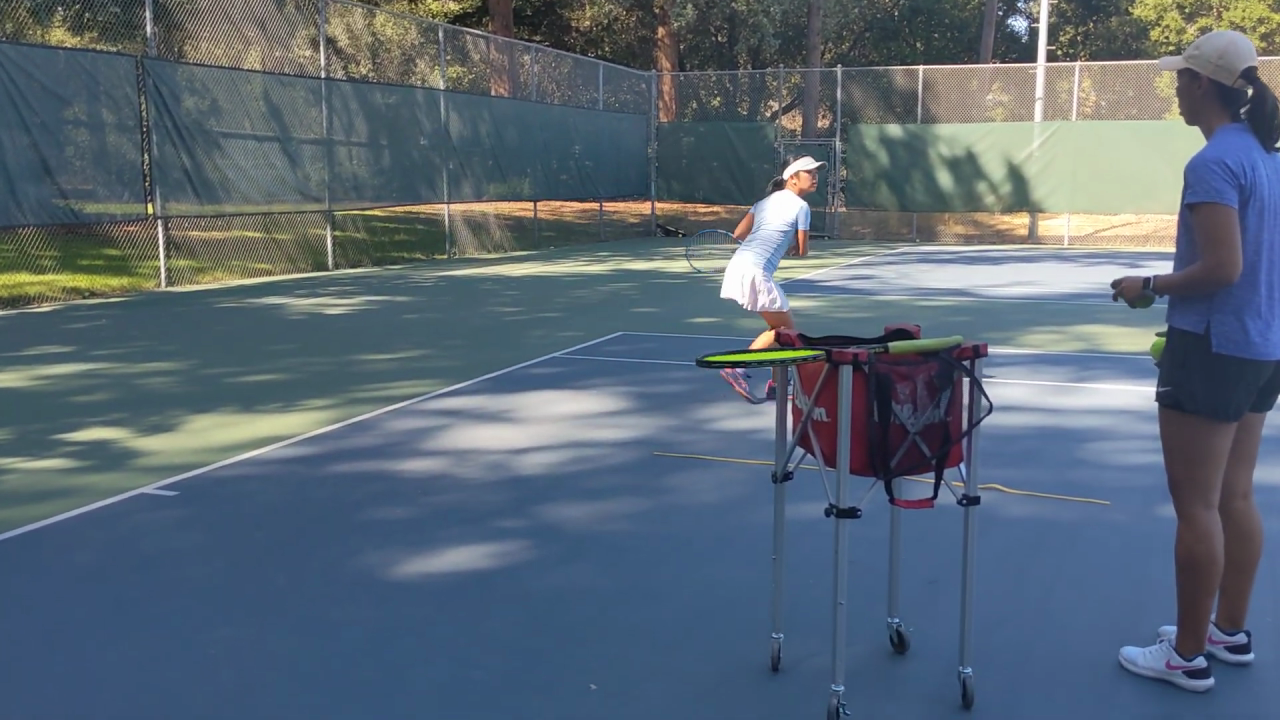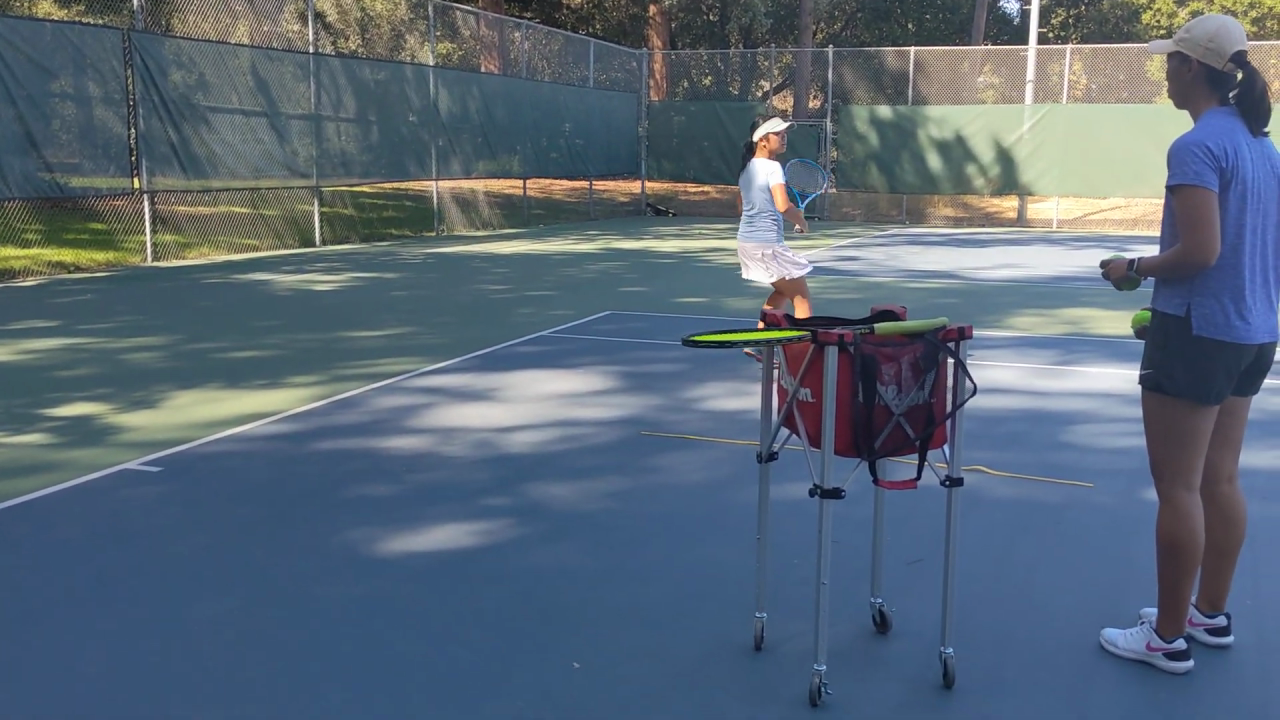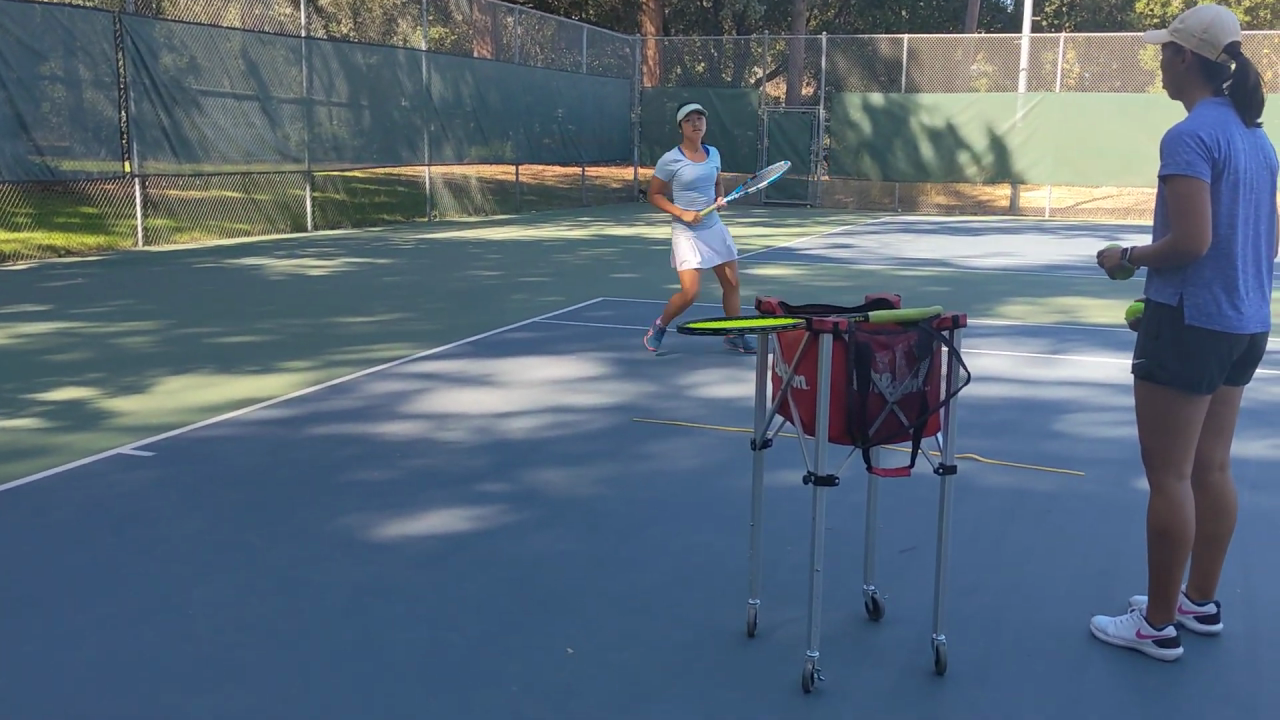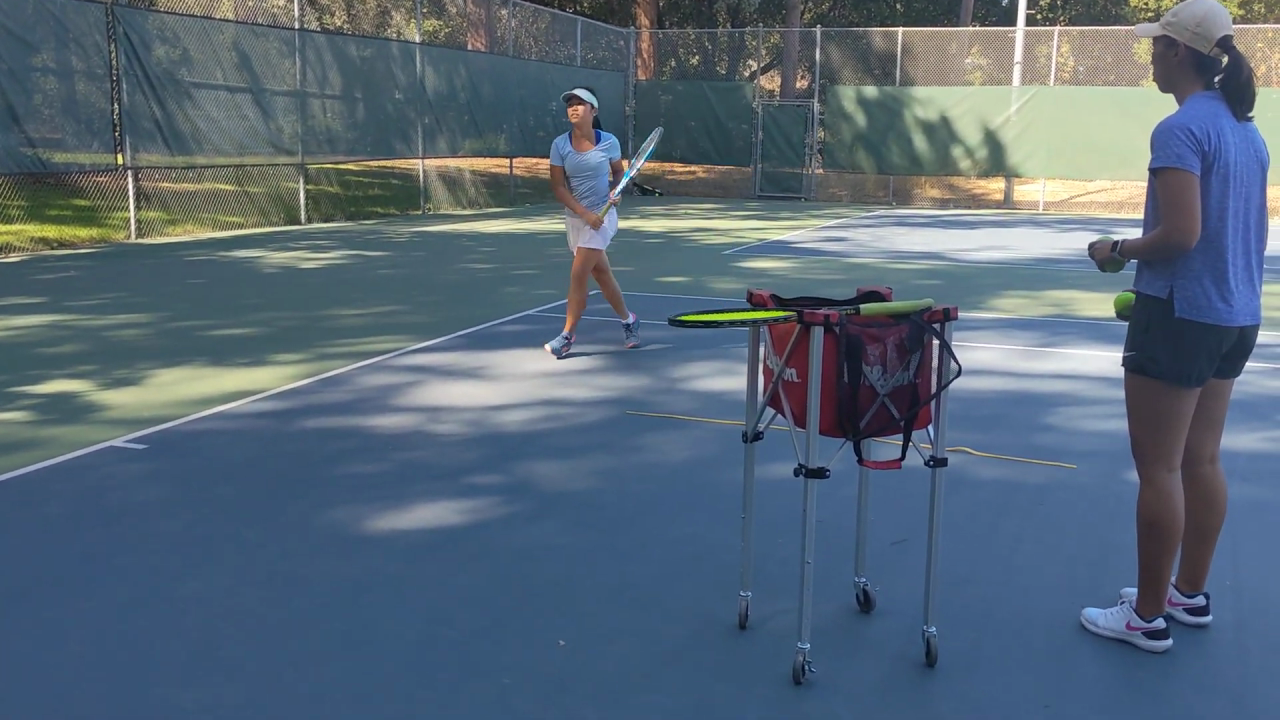
dt=0.4s
person 1, frame 1
left shoulder: (1213, 163)
left elbow: (1220, 268)
left wrist: (1148, 286)
left hip: (1213, 351)
left knee: (1196, 505)
left ankle: (1188, 655)
person 1, frame 2
left shoulder: (1197, 146)
left elbow: (1201, 251)
left wrist: (1132, 267)
left hip: (1195, 332)
left knee: (1178, 488)
right knee: (1220, 481)
left ankle: (1169, 637)
right ankle: (1211, 613)
person 1, frame 3
left shoulder: (1189, 137)
left elbow: (1191, 242)
left wrist: (1126, 256)
left hip: (1188, 322)
left knee: (1169, 477)
right knee: (1212, 470)
left ankle: (1159, 624)
right ankle: (1200, 601)
person 1, frame 4
left shoulder: (1180, 129)
right shoulder: (1246, 130)
left elbow: (1181, 233)
right elbow: (1258, 232)
left wrist: (1116, 249)
left hip: (1178, 314)
right hip: (1236, 316)
left knee: (1159, 468)
right knee: (1202, 462)
left ankle: (1149, 615)
right ankle: (1190, 593)
person 2, frame 1
left shoulder: (765, 200)
right shoulder: (800, 206)
left elbow: (739, 234)
right elbow: (801, 250)
right wrist: (790, 248)
left hip: (739, 266)
right hip: (754, 272)
left knee: (782, 326)
right knee: (787, 329)
left ankle: (775, 384)
right ankle: (737, 368)
person 2, frame 2
left shoulder: (748, 167)
right shoulder: (772, 167)
right elbow: (784, 206)
left wrist: (767, 220)
right wrist: (801, 220)
left hip: (748, 242)
right hip: (767, 245)
left knee: (782, 293)
right knee: (801, 297)
person 2, frame 3
left shoulder: (713, 154)
right shoulder: (669, 160)
right elbow: (654, 195)
left wrist: (720, 198)
right wrist: (681, 213)
left hip: (714, 228)
right hip: (687, 234)
left knee: (732, 284)
right knee: (690, 292)
left ankle: (736, 335)
right ankle: (660, 325)
person 2, frame 4
left shoulder: (609, 141)
right shoulder: (559, 145)
left elbow: (618, 172)
right elbow: (558, 187)
right wrist: (583, 213)
left hip: (602, 216)
right hip: (576, 218)
left knee: (578, 273)
right knee: (603, 275)
left ankle: (567, 335)
right ankle: (629, 320)
